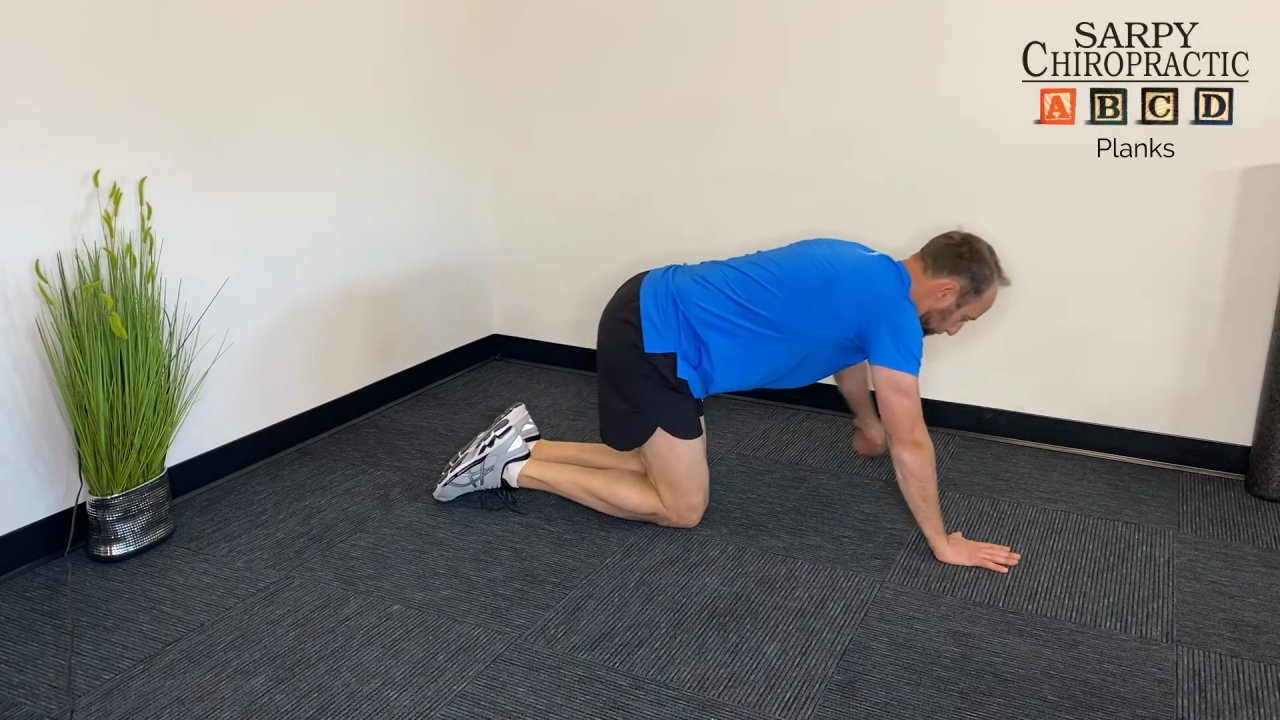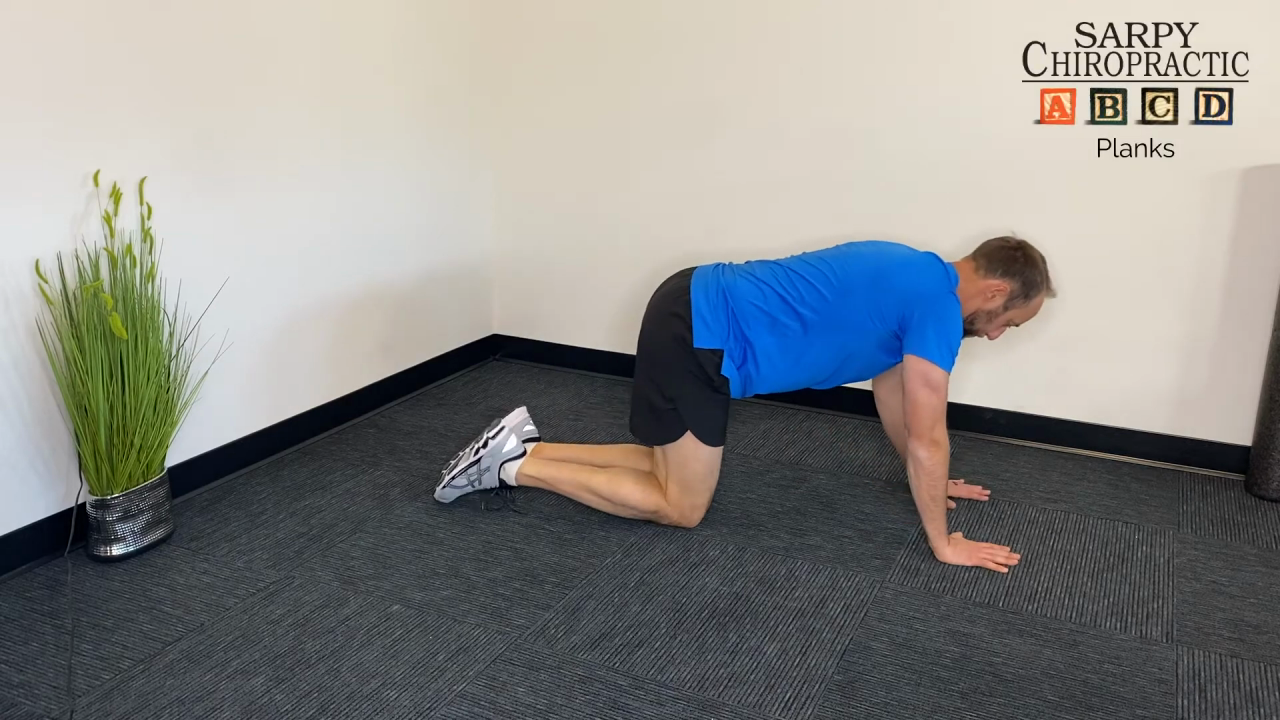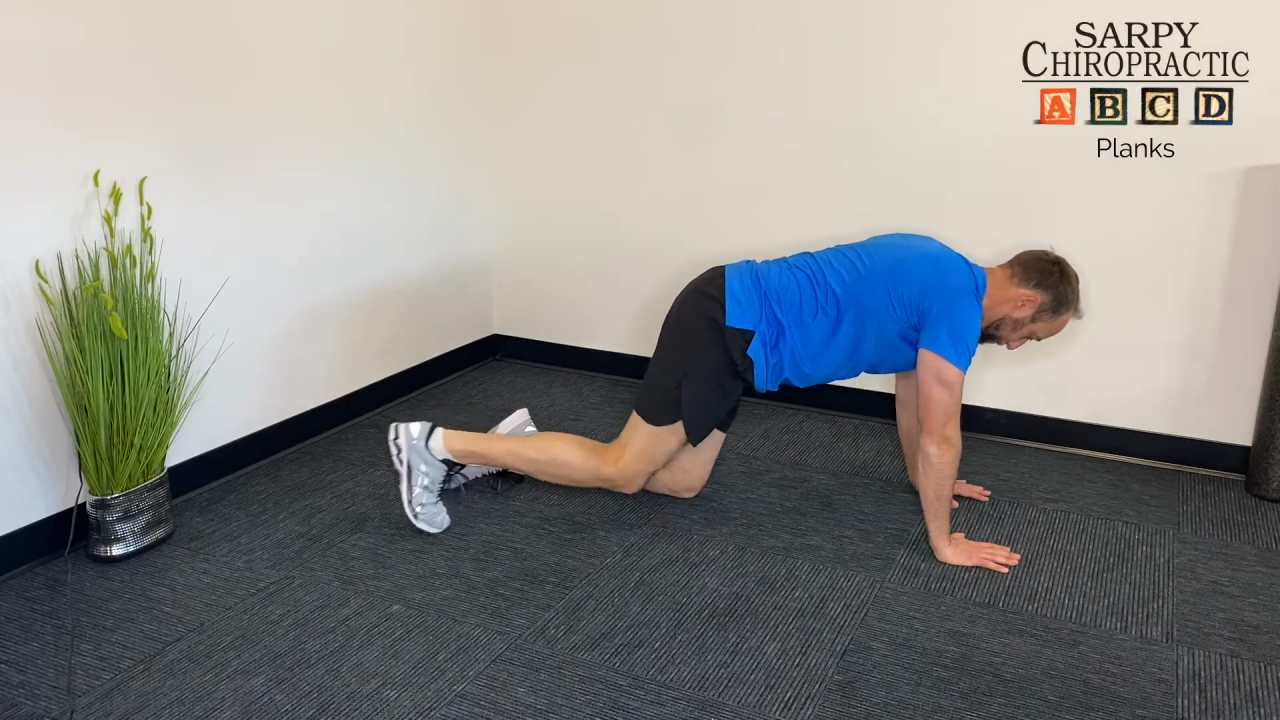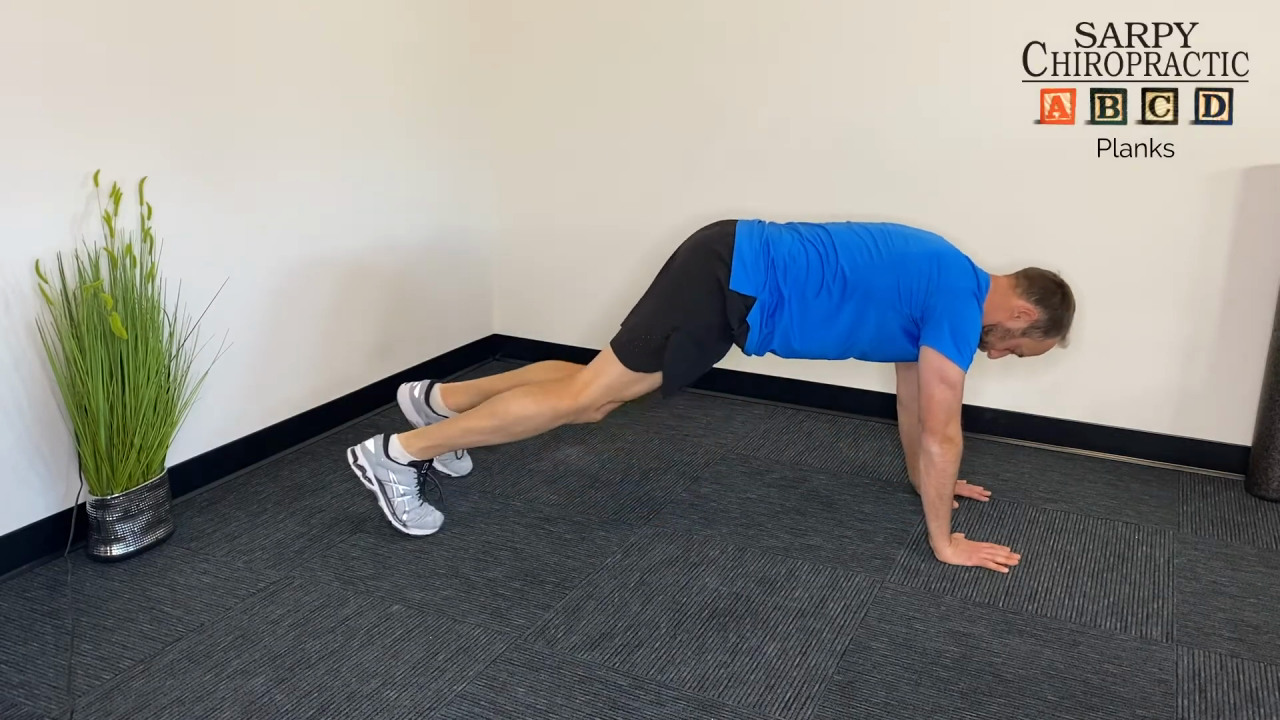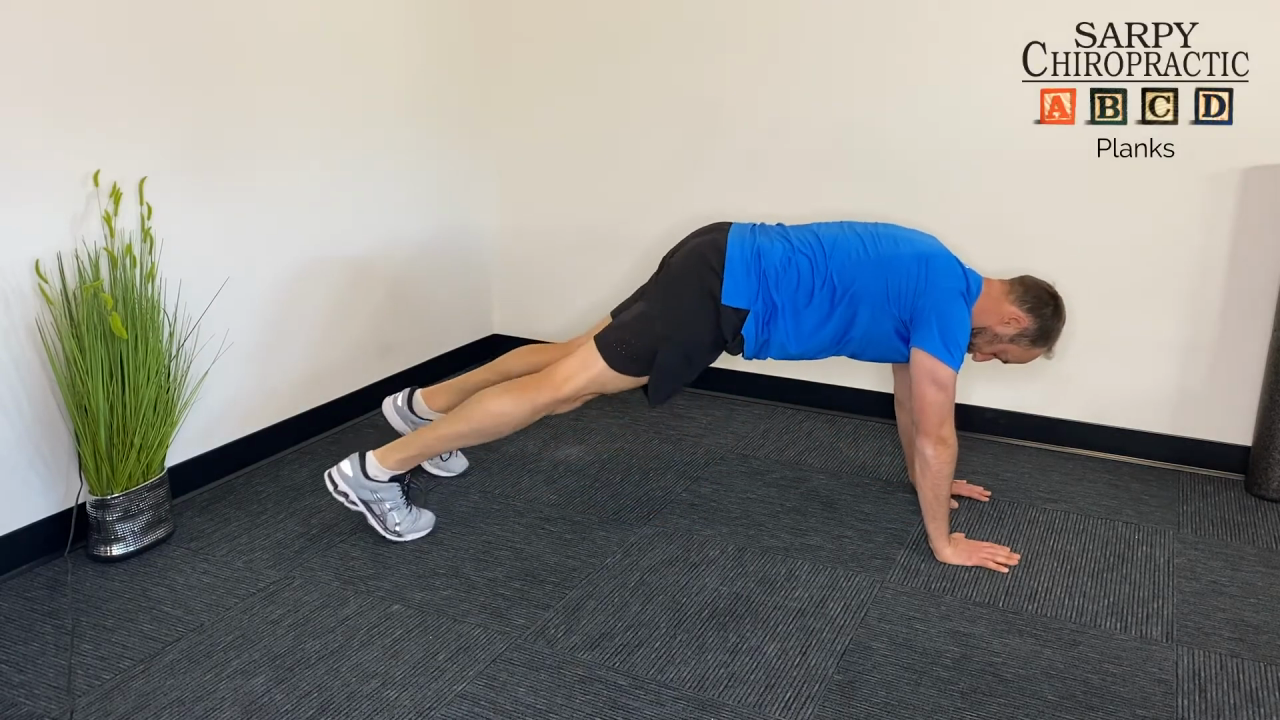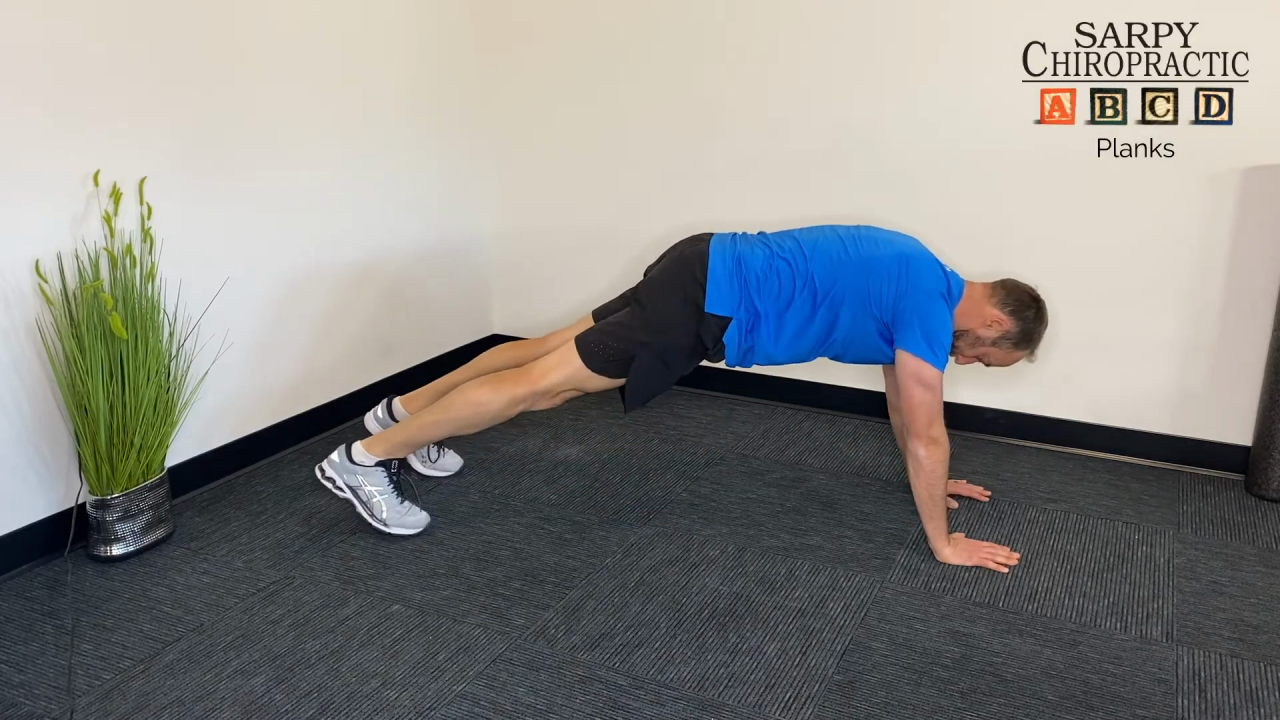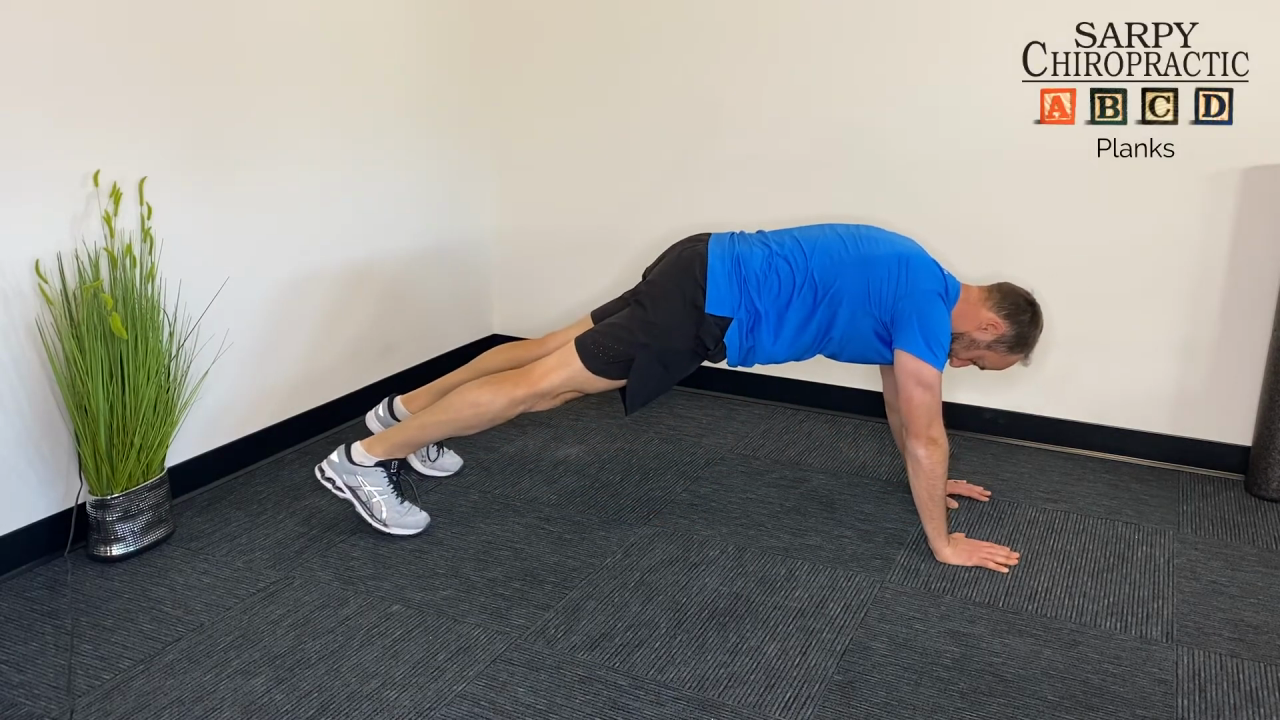
dt=0.7s
person 1, frame 1
left shoulder: (866, 269)
right shoulder: (893, 306)
right elbow: (910, 444)
left wrist: (867, 419)
right wrist: (943, 543)
left hip: (651, 313)
right hip: (652, 340)
left knee: (670, 469)
right knee: (682, 508)
left ankle: (526, 444)
right ankle: (516, 469)
person 1, frame 2
left shoulder: (911, 281)
right shoulder: (937, 305)
left elbow: (889, 386)
right elbow: (928, 438)
left wrist: (924, 479)
right wrist: (943, 541)
left hip: (695, 313)
right hip: (698, 334)
left knee: (676, 469)
right knee: (681, 506)
left ankle: (527, 444)
right ankle: (514, 464)
person 1, frame 3
left shoulder: (938, 279)
right shoulder: (959, 299)
left elbow: (910, 394)
right elbow: (940, 433)
left wrist: (925, 479)
right wrist: (944, 540)
left hip: (730, 323)
right hip: (728, 327)
left knee: (681, 481)
right knee: (625, 471)
left ankle: (522, 445)
right ankle: (442, 446)
person 1, frame 4
left shoulder: (936, 286)
right shoulder: (958, 302)
left elbow: (911, 399)
right elbow: (941, 432)
left wrist: (925, 481)
right wrist: (944, 540)
left hip: (731, 267)
right hip: (732, 281)
left knee: (607, 376)
right knee: (586, 396)
left ankle: (437, 400)
right ankle: (401, 454)
person 1, frame 5
left shoulder: (929, 285)
right shoulder: (948, 302)
left elbow: (908, 396)
right elbow: (936, 433)
left wrist: (923, 477)
right wrist: (944, 540)
left hip: (725, 264)
right hip: (729, 290)
left knee: (579, 354)
right knee: (569, 384)
left ankle: (423, 405)
right ankle: (378, 468)
person 1, frame 6
left shoulder: (913, 285)
right shoulder: (928, 305)
left elbow: (900, 398)
right elbow: (926, 434)
left wrist: (928, 478)
right wrist: (943, 541)
left hip: (708, 277)
right hip: (711, 302)
left knee: (560, 347)
right knee: (547, 379)
left ankle: (404, 409)
right ankle: (366, 456)
person 1, frame 7
left shoulder: (913, 287)
right shoulder: (927, 306)
left elbow: (898, 395)
right elbow: (926, 435)
left wrist: (926, 478)
right wrist: (944, 542)
left hip: (708, 275)
right hip: (713, 303)
left knee: (559, 347)
right knee: (548, 381)
left ankle: (404, 410)
right ankle: (366, 458)
